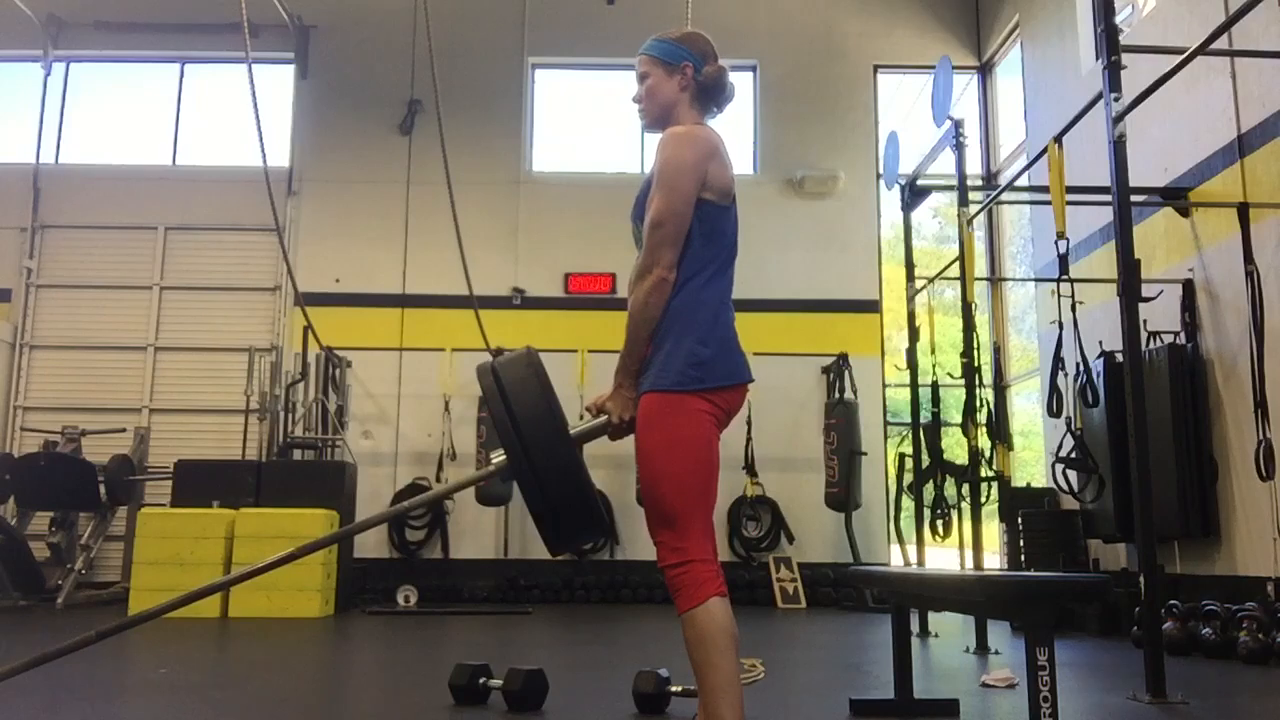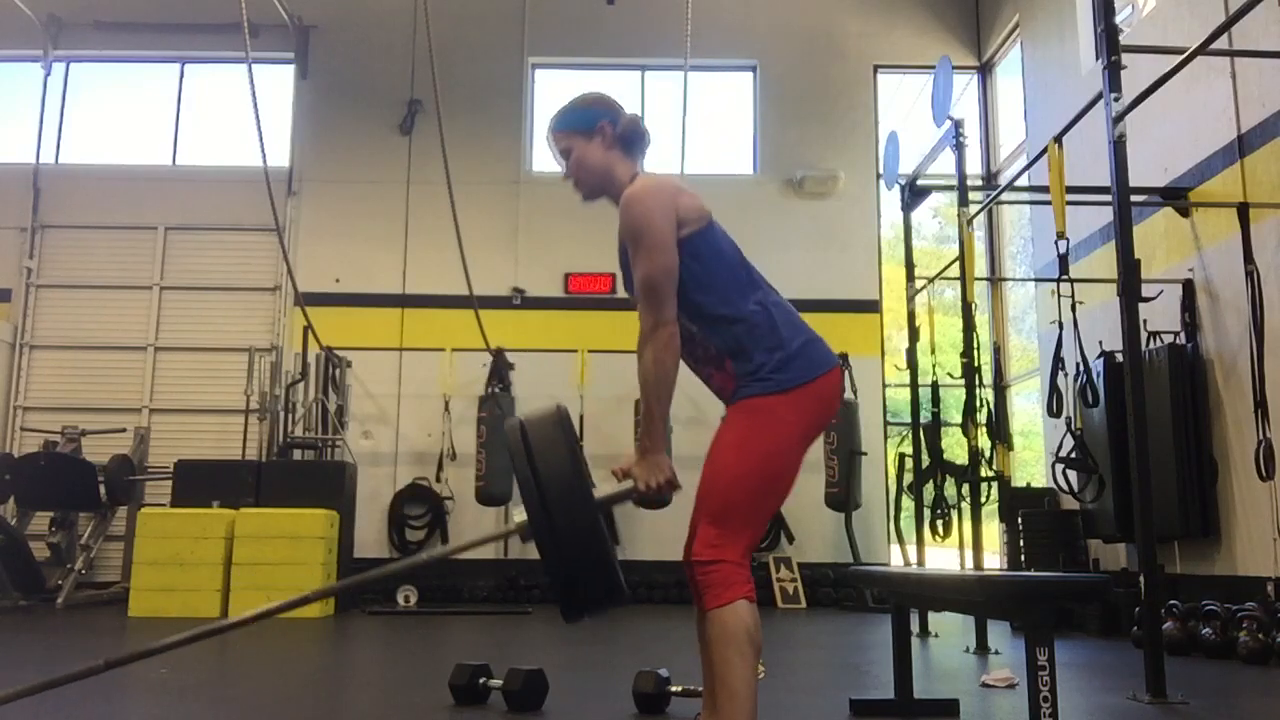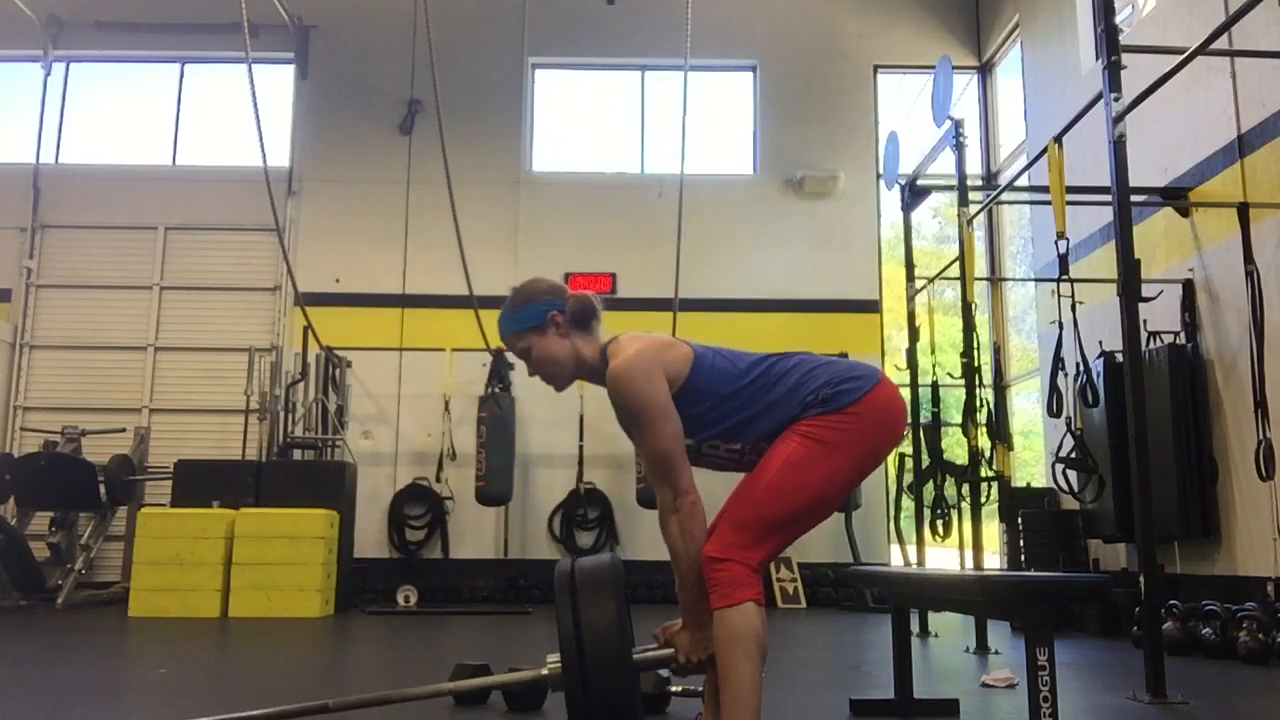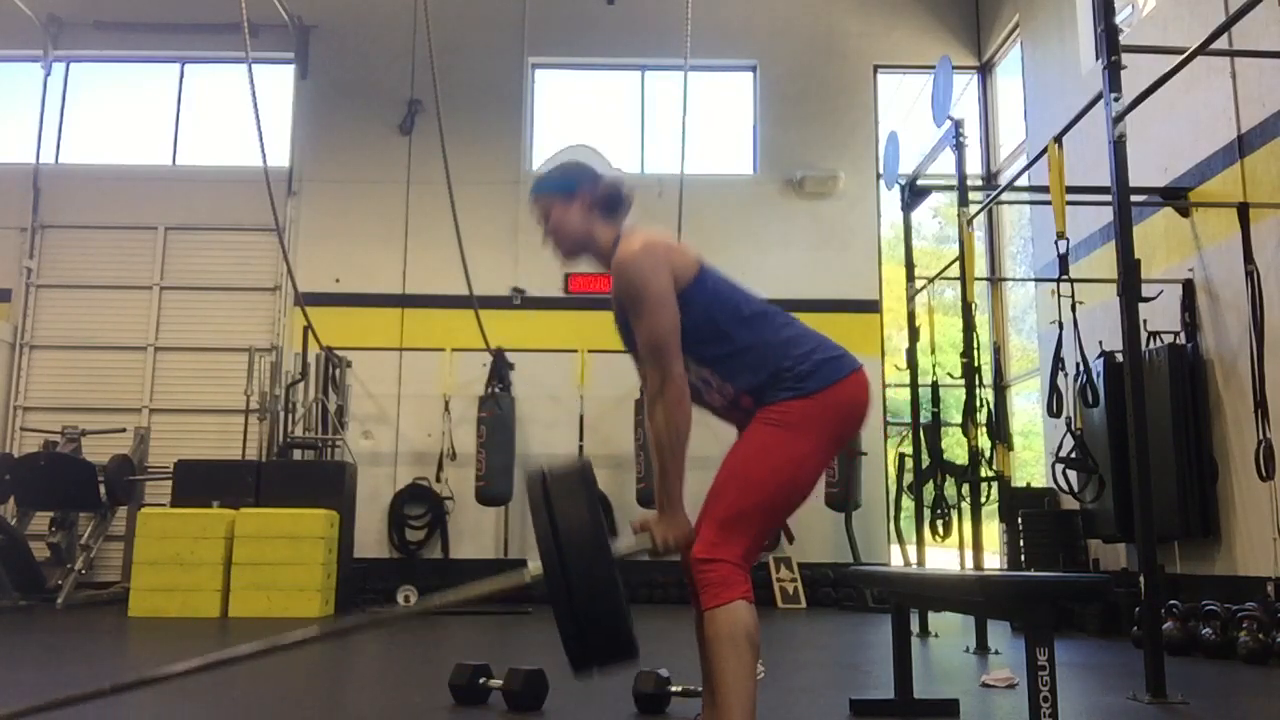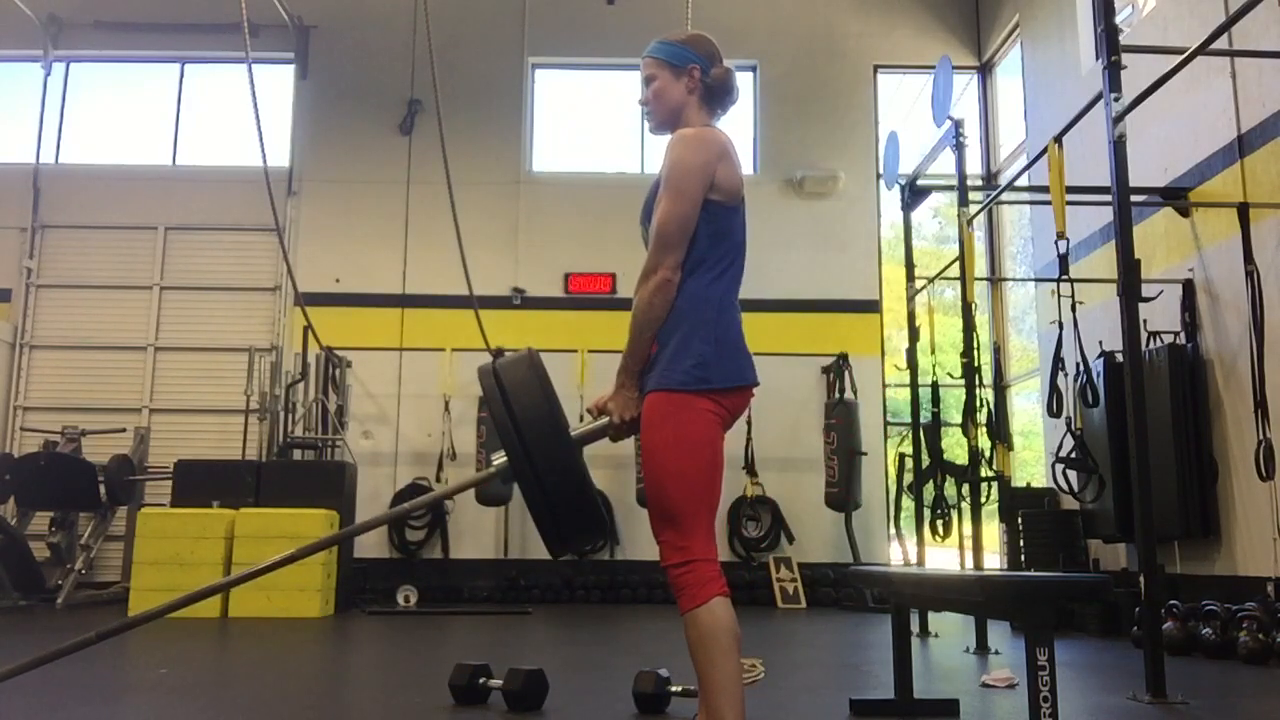
dt=1s
person 1, frame 1
left shoulder: (686, 142)
right shoulder: (697, 150)
left elbow: (657, 273)
left wrist: (623, 383)
right wrist: (637, 384)
left hip: (686, 373)
right hip: (696, 371)
left knee: (688, 559)
right knee: (688, 556)
person 1, frame 2
left shoulder: (646, 197)
right shoulder: (647, 204)
left elbow: (661, 333)
right elbow: (661, 333)
left wrist: (651, 450)
right wrist: (650, 449)
left hip: (782, 382)
right hip: (774, 384)
left knee: (718, 558)
right knee: (710, 558)
person 1, frame 3
left shoulder: (630, 368)
right shoulder: (628, 372)
left elbow: (683, 499)
right elbow: (671, 501)
left wrist: (696, 623)
right wrist: (695, 618)
left hip: (851, 409)
right hip: (844, 413)
left knee: (728, 561)
right knee: (724, 557)
person 1, frame 4
left shoulder: (638, 255)
right shoulder: (629, 271)
left elbow: (673, 390)
right elbow: (659, 394)
left wrist: (670, 510)
right wrist: (668, 510)
left hip: (816, 392)
right hip: (808, 398)
left knee: (716, 559)
right knee: (715, 555)
person 1, frame 5
left shoulder: (695, 144)
right shoulder: (704, 151)
left elbow: (663, 274)
left wrist: (625, 384)
right wrist: (638, 383)
left hip: (691, 372)
right hip: (700, 370)
left knee: (690, 560)
right knee: (689, 556)
